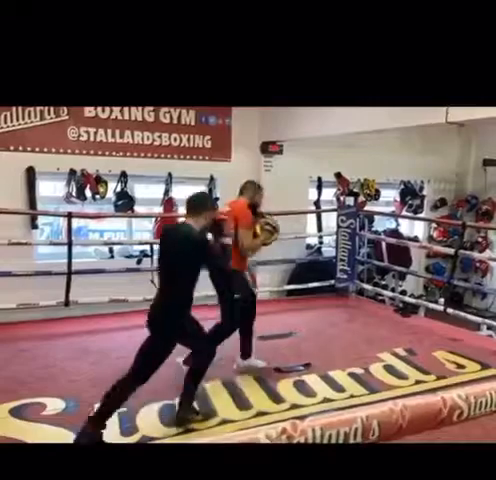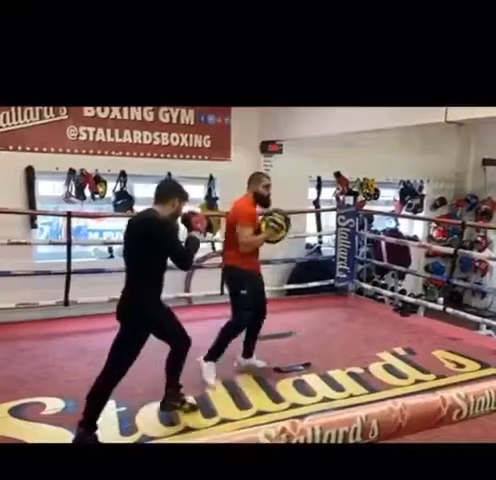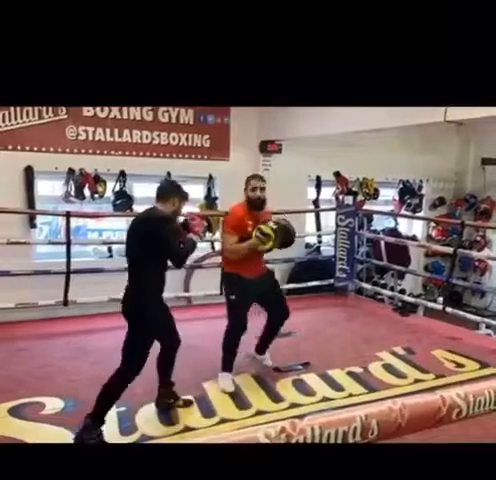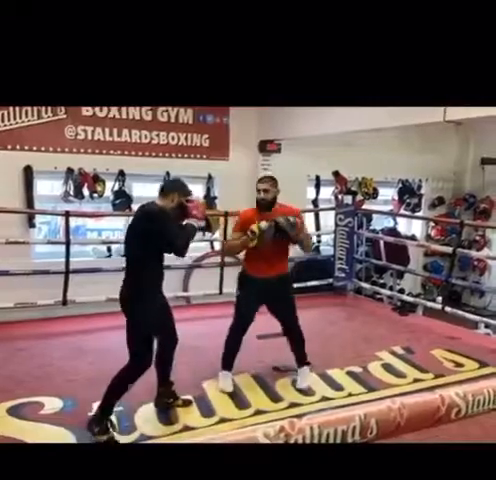
dt=0.3s
person 1, frame 1
left shoulder: (170, 231)
right shoulder: (196, 239)
right elbow: (220, 267)
left hip: (169, 311)
right hip: (170, 316)
left knee: (205, 351)
right knee: (137, 375)
left ankle: (185, 408)
right ankle: (91, 429)
person 1, frame 2
left shoulder: (142, 220)
right shoulder: (158, 224)
right elbow: (184, 261)
left wrist: (182, 227)
right wrist: (196, 232)
left hip: (149, 302)
right hip: (138, 306)
left knee: (181, 342)
right knee: (115, 369)
left ankle: (172, 396)
right ankle: (85, 432)
person 1, frame 3
left shoulder: (147, 219)
right shoulder: (159, 220)
right elbow: (178, 259)
left wrist: (181, 233)
right wrist: (194, 235)
left hip: (149, 298)
right hip: (142, 303)
left knee: (171, 343)
right knee: (130, 366)
left ankle: (166, 395)
right ankle: (90, 428)
person 1, frame 4
left shoulder: (154, 214)
right shoulder: (154, 213)
left elbow: (170, 241)
right elbow: (179, 247)
left wrist: (185, 219)
right wrist: (193, 219)
left hip: (151, 292)
right hip: (138, 296)
left knee: (169, 340)
right knee: (140, 361)
left ankle: (165, 394)
right ankle: (100, 419)
person 2, frame 1
left shoulder: (233, 208)
right shoulder: (243, 212)
right elbow: (247, 248)
right wrist: (262, 238)
left hip: (228, 268)
right hip: (229, 271)
left knee: (249, 308)
right knee: (232, 321)
left ankle: (246, 357)
right ankle: (190, 361)
person 2, frame 2
left shoulder: (252, 208)
right shoulder: (243, 209)
right elbow: (246, 245)
left wrist: (266, 230)
right wrist: (268, 233)
left hip: (250, 269)
right hip: (237, 270)
left knee: (259, 312)
right knee: (241, 318)
left ankle: (246, 357)
right ankle: (209, 361)
person 2, frame 3
left shoulder: (266, 214)
right shoulder: (235, 215)
right elbow: (228, 252)
left wrist: (278, 237)
right wrist: (254, 242)
left hip: (260, 273)
right hip: (237, 277)
left knee: (281, 312)
right knee: (237, 324)
left ankle: (260, 351)
right ankle: (226, 372)
person 2, frame 4
left shoulder: (291, 214)
right shoulder: (247, 216)
left elbow: (308, 245)
right elbow: (230, 248)
left wrist: (297, 232)
right wrist: (247, 241)
left hip: (279, 279)
right hip: (251, 278)
left knee: (290, 324)
right knee: (239, 326)
left ankle: (303, 367)
right ankle: (225, 372)
